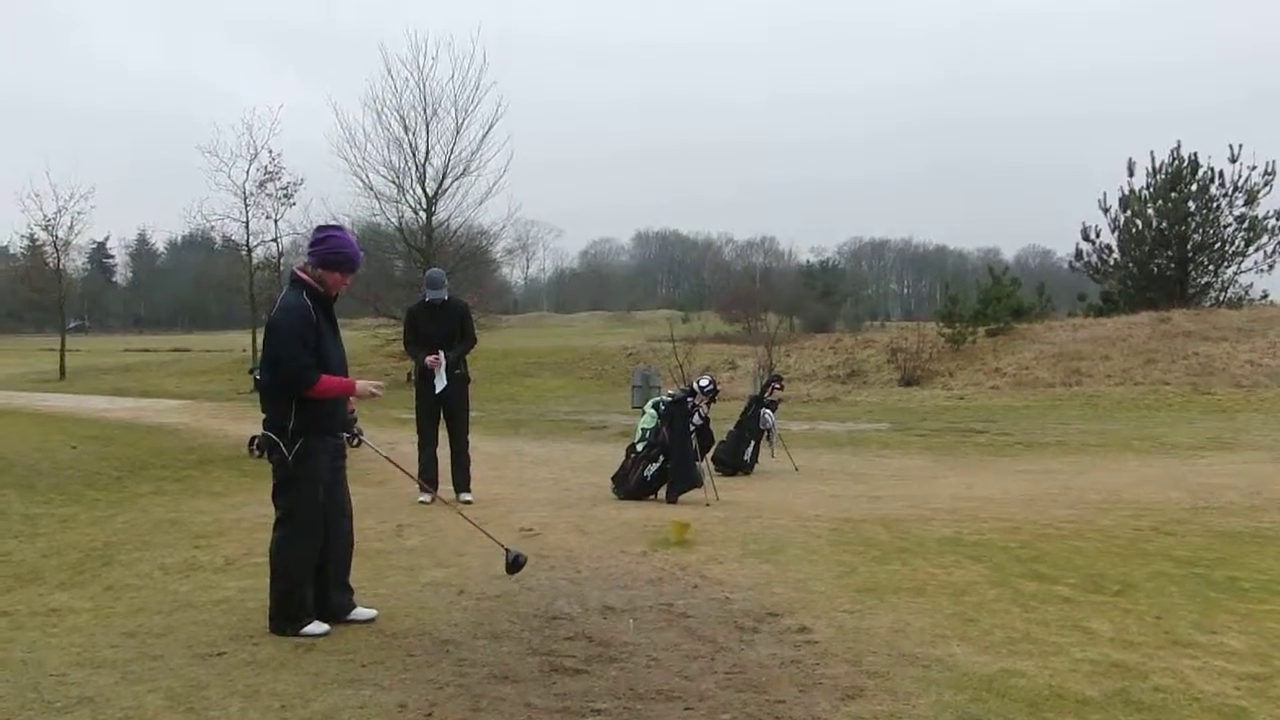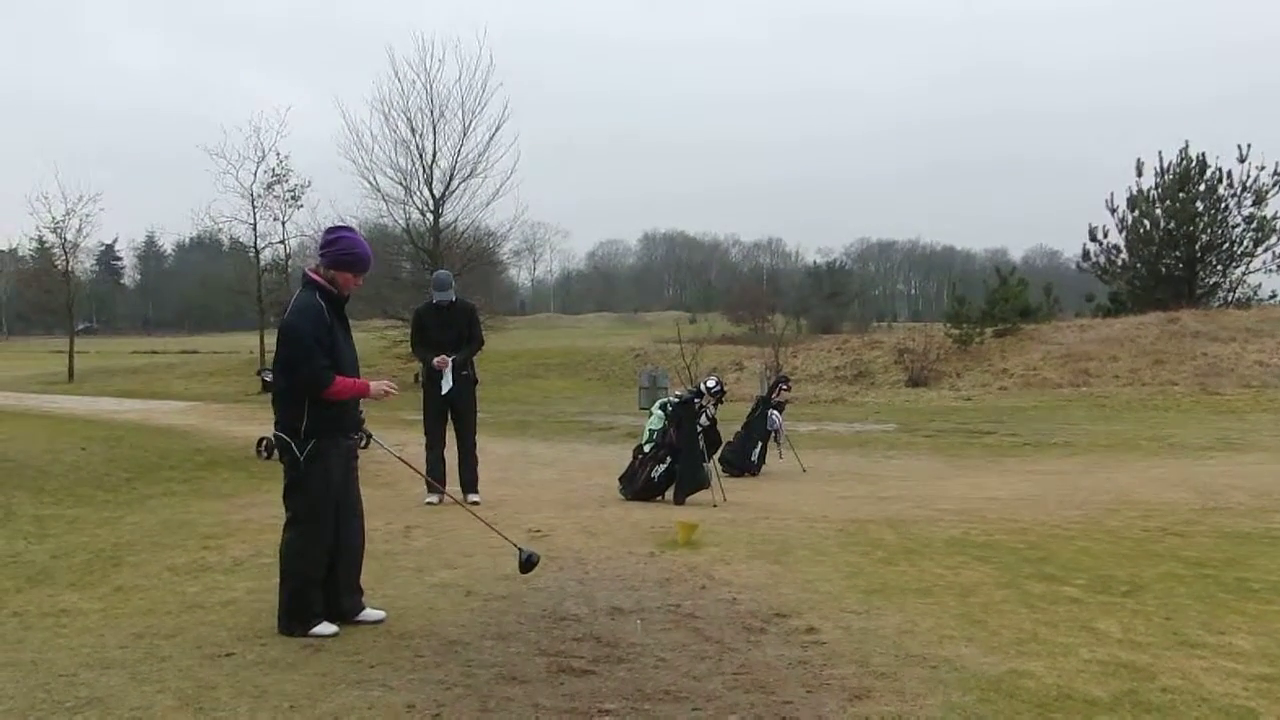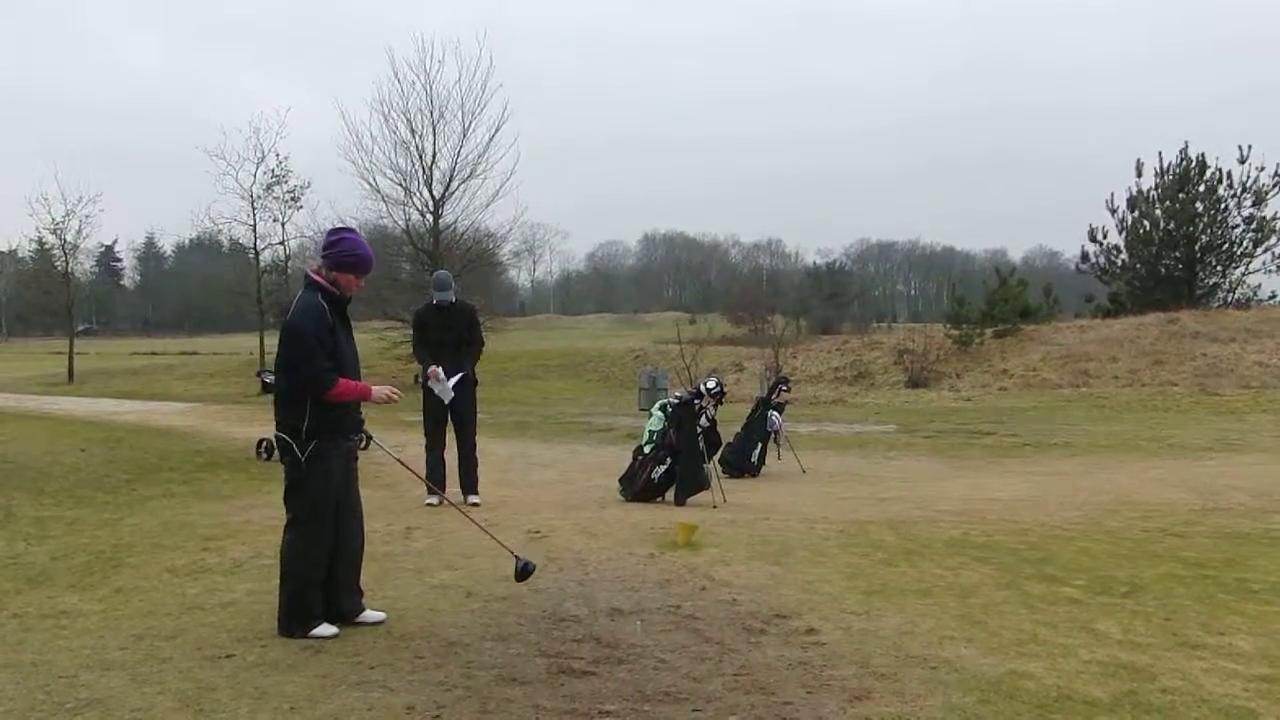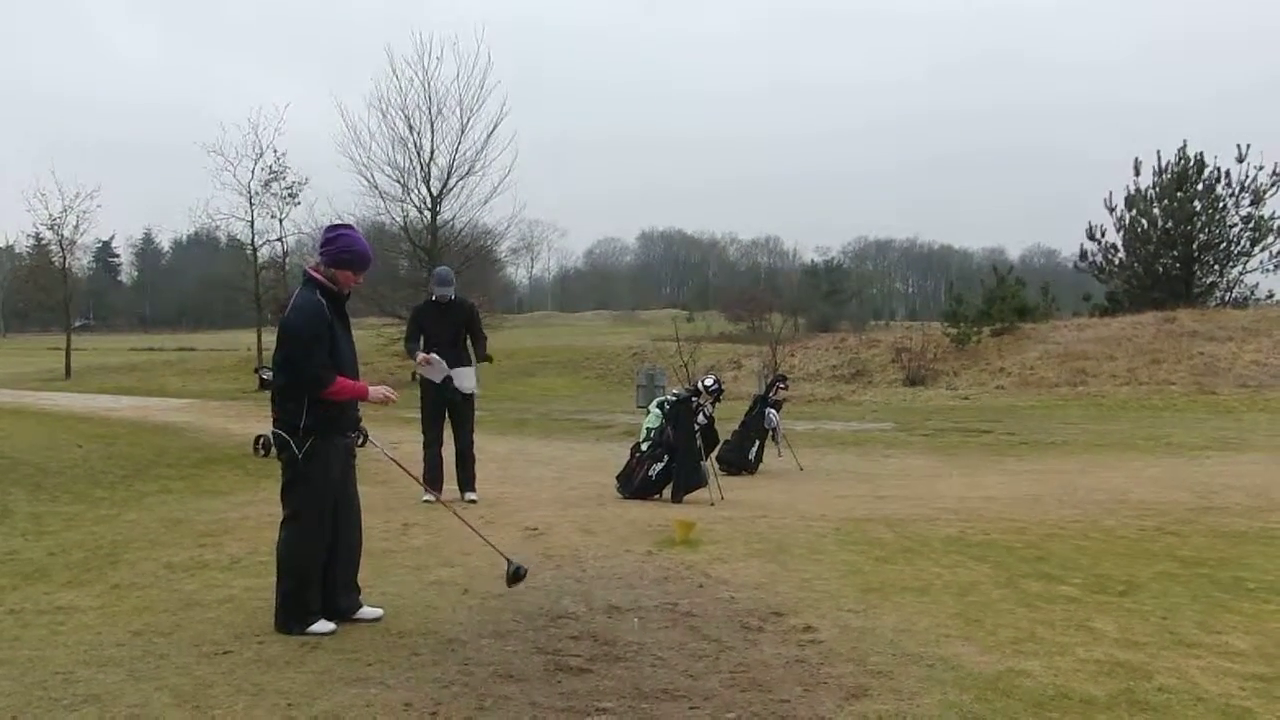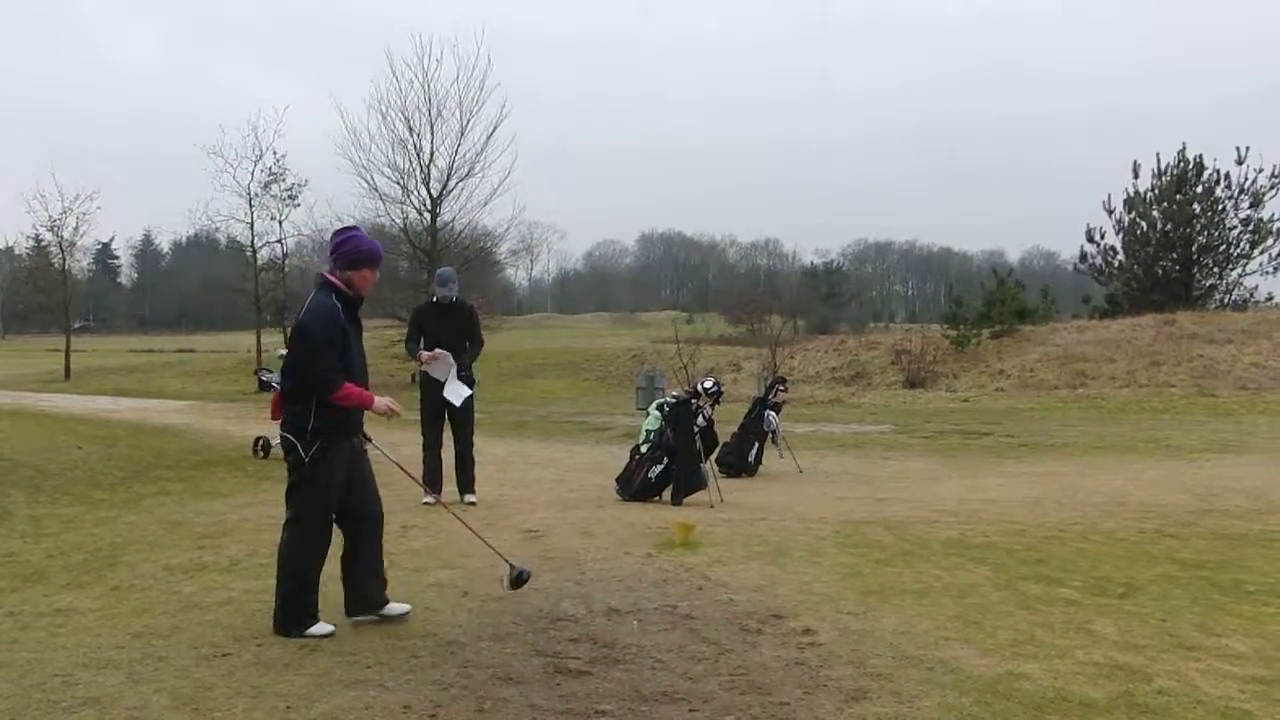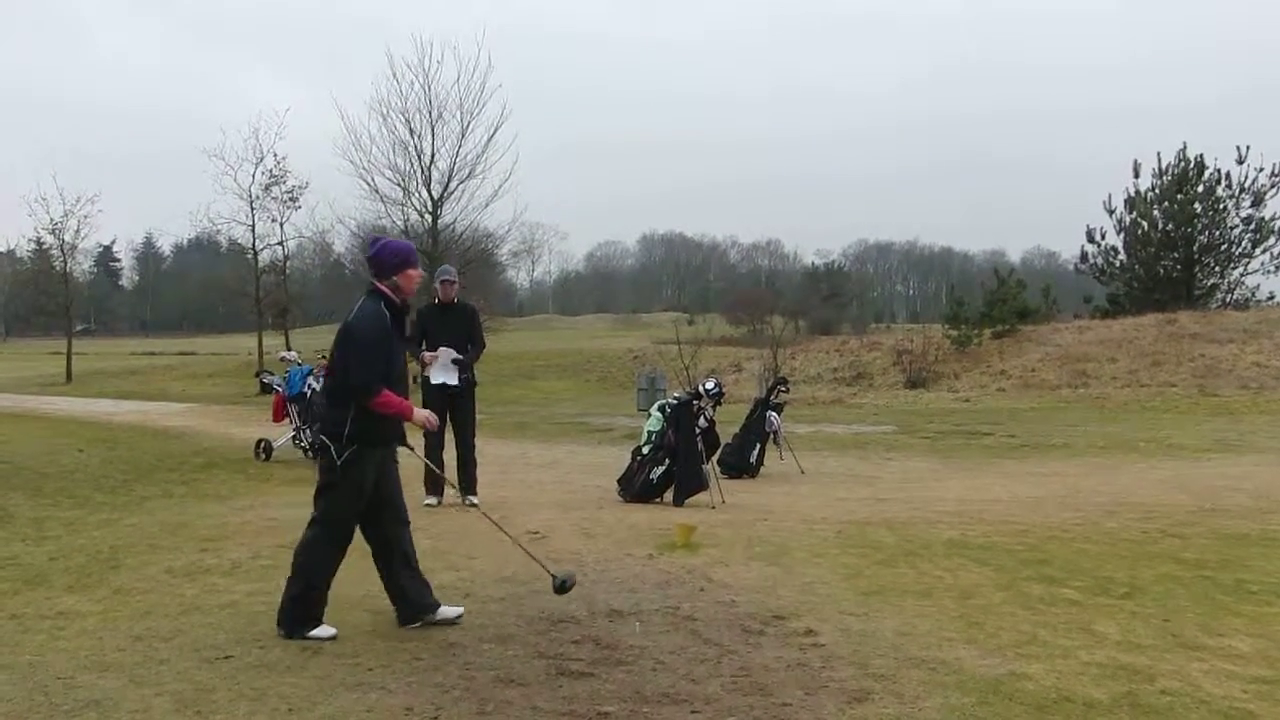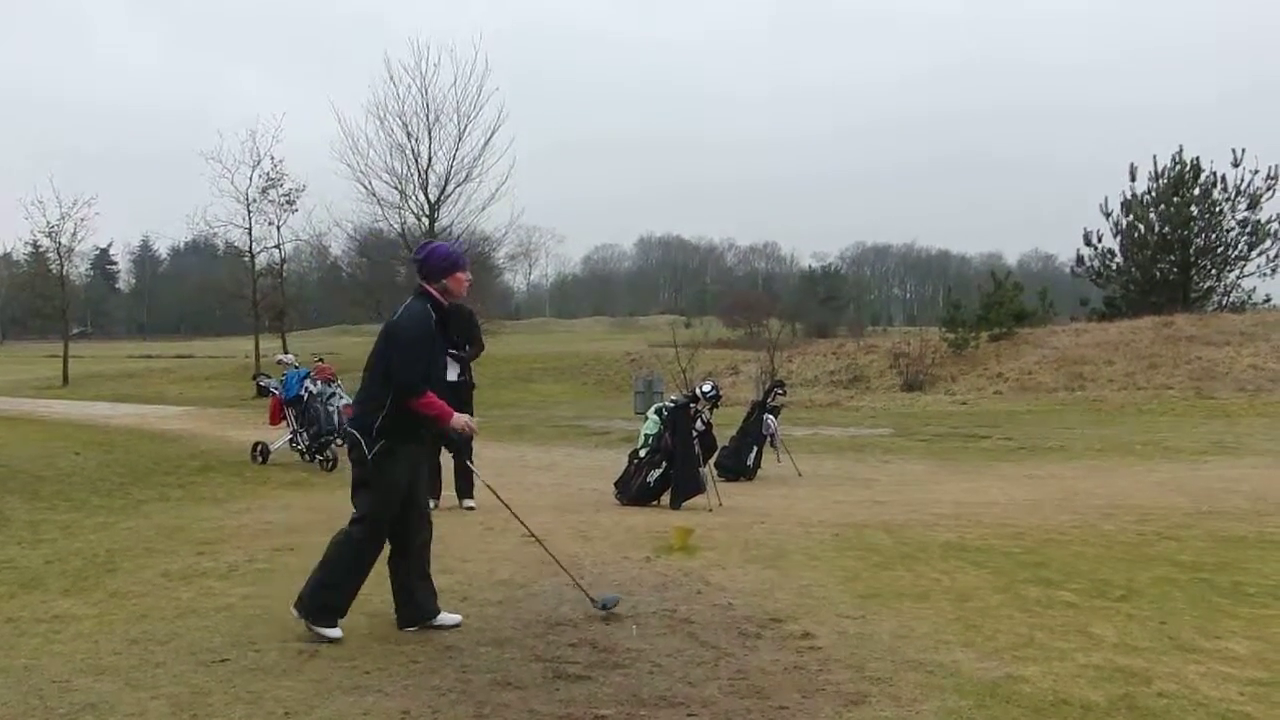
dt=0.3s
person 1, frame 1
left shoulder: (320, 303)
right shoulder: (293, 310)
right elbow: (301, 378)
left wrist: (343, 407)
right wrist: (351, 388)
left hip: (325, 433)
right hip: (298, 437)
left knee: (336, 520)
right knee: (299, 525)
left ankle: (334, 602)
right ankle: (289, 615)
person 1, frame 2
left shoulder: (331, 304)
right shoulder: (306, 310)
right elbow: (315, 380)
left wrist: (353, 411)
right wrist: (365, 388)
left hip: (336, 434)
right hip: (309, 438)
left knee: (347, 523)
right knee: (310, 526)
left ankle: (344, 603)
right ankle: (299, 616)
person 1, frame 3
left shoulder: (331, 306)
right shoulder: (308, 312)
right elbow: (317, 381)
left wrist: (353, 414)
right wrist: (368, 392)
left hip: (336, 435)
right hip: (310, 438)
left knee: (346, 523)
right knee: (310, 527)
left ankle: (343, 604)
right ankle: (298, 617)
person 1, frame 4
left shoulder: (330, 302)
right shoulder: (306, 308)
right elbow: (315, 379)
left wrist: (351, 415)
right wrist: (365, 392)
left hip: (334, 431)
right hip: (307, 435)
left knee: (344, 518)
right knee: (306, 524)
left ankle: (340, 601)
right ankle: (296, 614)
person 1, frame 5
left shoulder: (342, 306)
right shoulder: (321, 312)
right elbow: (323, 382)
left wrist: (363, 405)
right wrist: (370, 402)
left hip: (342, 434)
right hip: (314, 437)
left knee: (365, 514)
right knee: (309, 527)
left ankle: (367, 599)
right ankle: (294, 617)
person 1, frame 6
left shoulder: (389, 314)
right shoulder: (369, 319)
right elbow: (365, 389)
left wrist: (402, 417)
right wrist: (410, 413)
left hip: (375, 439)
right hip: (349, 440)
left knee: (392, 524)
right knee: (331, 528)
left ankle: (416, 605)
right ankle: (298, 618)
person 1, frame 7
left shoulder: (431, 316)
right shoulder: (414, 320)
right elbow: (409, 388)
left wrist: (444, 421)
right wrist: (449, 417)
left hip: (405, 437)
right hip: (380, 436)
left knee: (414, 526)
right knee: (371, 524)
left ankle: (418, 609)
right ankle: (317, 606)
person 2, frame 1
left shoulder: (460, 308)
right shoulder: (414, 311)
left elbow: (470, 340)
right elbow: (409, 344)
left wrist: (451, 357)
right wrist: (424, 358)
left hip: (455, 376)
right hip: (426, 378)
left knee: (459, 435)
right knee: (426, 436)
left ankle: (463, 488)
right ankle: (427, 487)
person 2, frame 2
left shoulder: (467, 309)
right shoulder: (422, 313)
left elbow: (477, 342)
right elbow: (417, 346)
left wrist: (457, 359)
right wrist: (431, 360)
left hip: (463, 377)
right hip: (433, 379)
left knee: (467, 436)
right knee: (434, 437)
left ankle: (470, 489)
right ankle: (435, 489)
person 2, frame 3
left shoulder: (467, 310)
right shoulder: (422, 314)
left elbow: (477, 344)
right elbow: (418, 347)
left wrist: (465, 369)
right wrist: (429, 366)
left hip: (463, 380)
right hip: (433, 382)
left knee: (467, 438)
right knee: (434, 438)
left ankle: (470, 490)
right ankle: (435, 490)
person 2, frame 4
left shoulder: (466, 308)
right shoulder: (421, 310)
left elbow: (479, 337)
right elbow: (410, 340)
left wrist: (481, 354)
right wrist: (417, 354)
right hip: (431, 378)
left knee: (464, 435)
right knee: (431, 435)
left ankle: (468, 487)
right ankle: (432, 487)
person 2, frame 5
left shoulder: (467, 310)
right shoulder: (422, 311)
left elbow: (476, 342)
right elbow: (410, 342)
left wrist: (465, 361)
right wrist: (419, 354)
left hip: (460, 379)
right hip: (431, 380)
left knee: (464, 437)
right knee: (431, 438)
left ankle: (467, 489)
right ankle: (432, 489)
person 2, frame 6
left shoulder: (468, 312)
right shoulder: (424, 313)
left elbow: (479, 344)
right elbow: (413, 344)
left wrist: (467, 359)
right wrist: (422, 355)
left hip: (462, 380)
right hip: (433, 381)
left knee: (465, 438)
right knee: (433, 438)
left ankle: (469, 490)
right ankle: (433, 491)
person 2, frame 7
left shoulder: (465, 314)
left elbow: (478, 345)
left wrist: (464, 357)
left hip: (460, 383)
left knee: (463, 439)
right knee: (432, 439)
left ankle: (466, 494)
right ankle: (431, 494)
